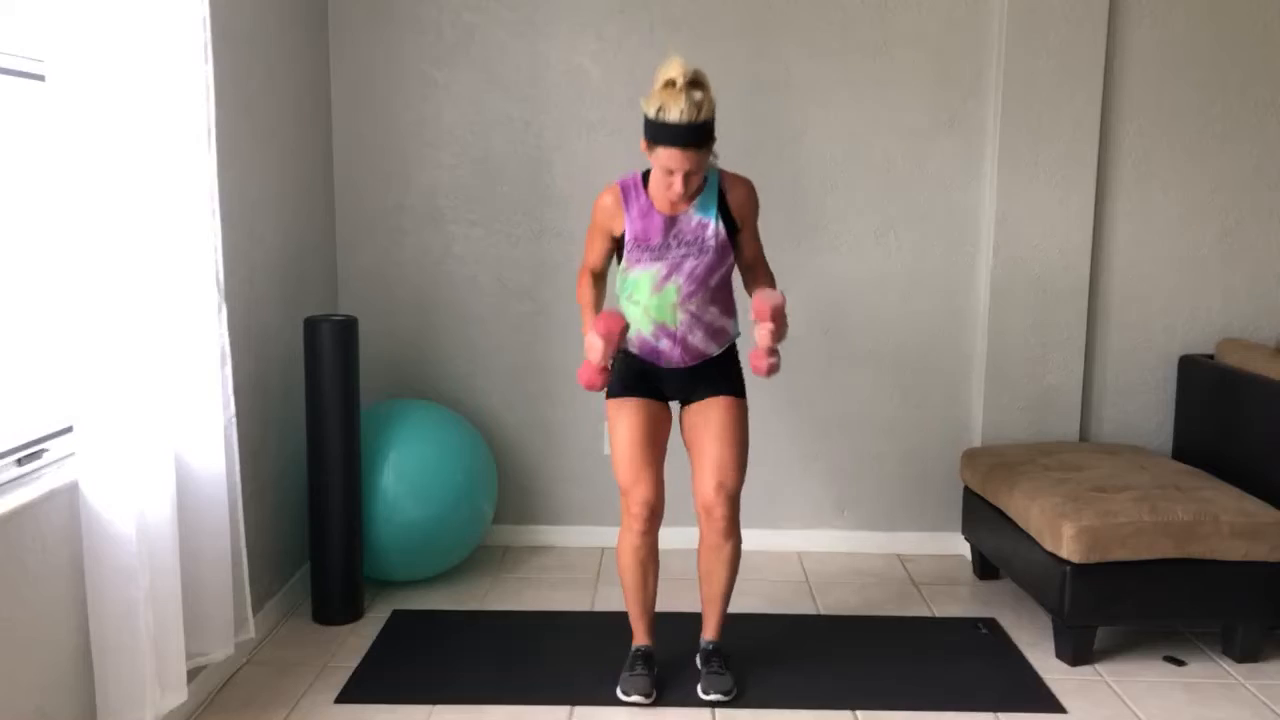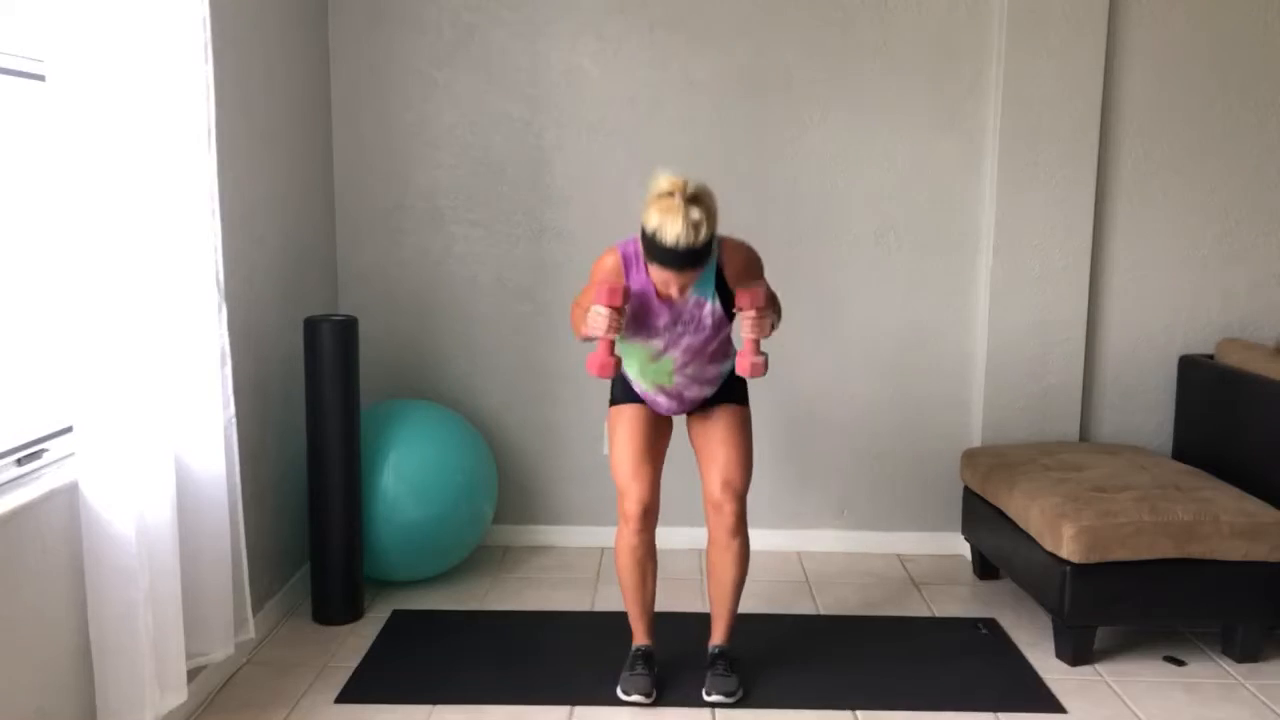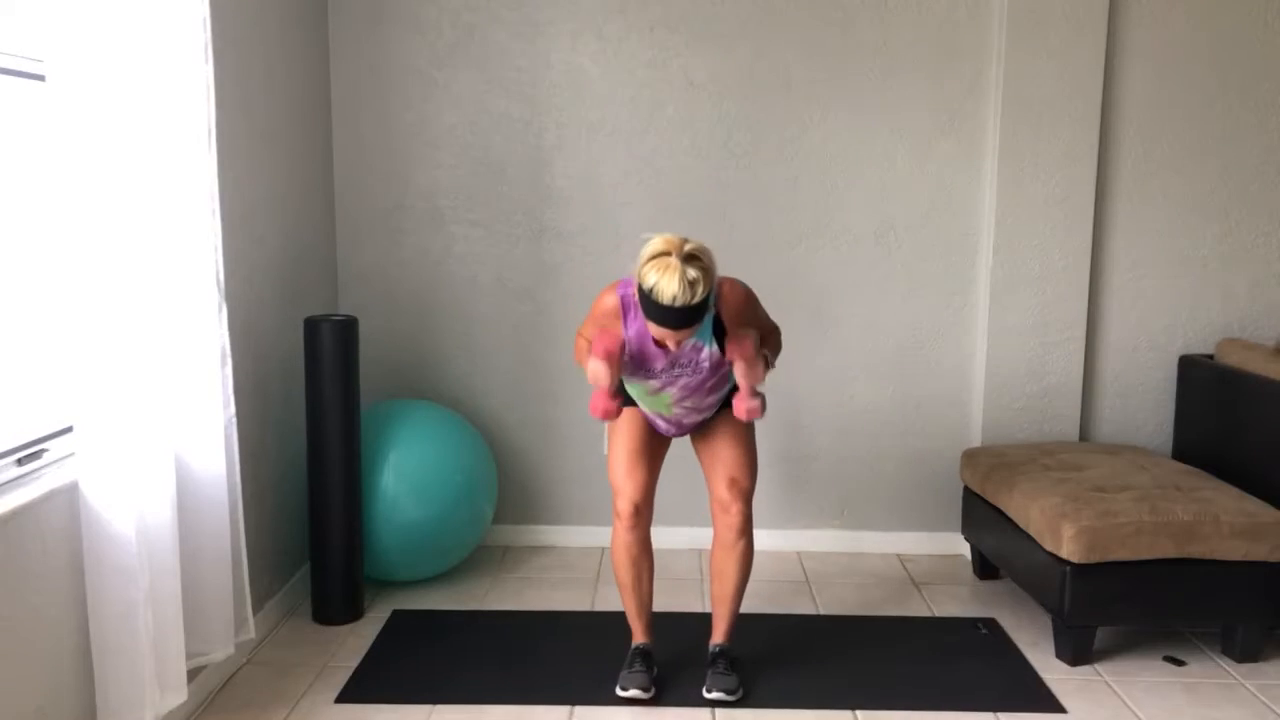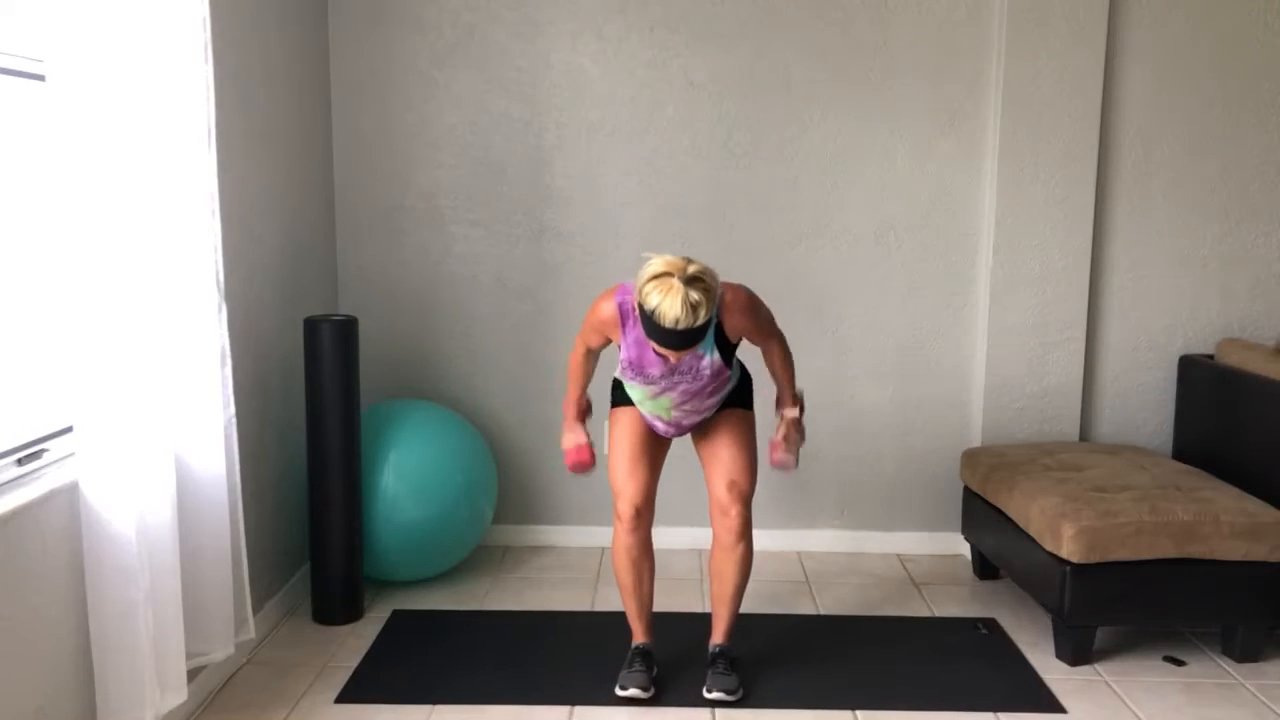
dt=0.3s
person 1, frame 1
left shoulder: (735, 195)
right shoulder: (616, 202)
left elbow: (753, 265)
right elbow: (591, 271)
right wrist: (591, 329)
left hip: (712, 366)
right hip: (637, 366)
left knee: (719, 506)
right knee: (640, 508)
left ankle: (710, 645)
right ankle: (641, 648)
person 1, frame 2
left shoulder: (737, 260)
right shoulder: (615, 265)
left elbow: (769, 303)
right elbow: (580, 315)
left wrist: (766, 322)
right wrist: (592, 323)
left hip: (717, 389)
right hip: (639, 388)
left knee: (728, 507)
right knee: (635, 510)
left ankle: (719, 648)
right ankle: (641, 648)
person 1, frame 3
left shoulder: (733, 299)
right shoulder: (615, 303)
left elbow: (769, 332)
right elbow: (584, 340)
left wrist: (762, 359)
right wrist: (593, 363)
left hip: (719, 404)
right hip: (639, 402)
left knee: (734, 508)
right knee: (629, 509)
left ankle: (720, 648)
right ankle: (640, 646)
person 1, frame 4
left shoulder: (736, 306)
right shoulder: (613, 309)
left elbow: (772, 341)
right elbow: (585, 350)
left wrist: (791, 410)
right wrist: (573, 418)
left hip: (722, 400)
right hip: (639, 399)
left knee: (733, 512)
right knee: (630, 512)
left ankle: (720, 647)
right ankle: (640, 646)
